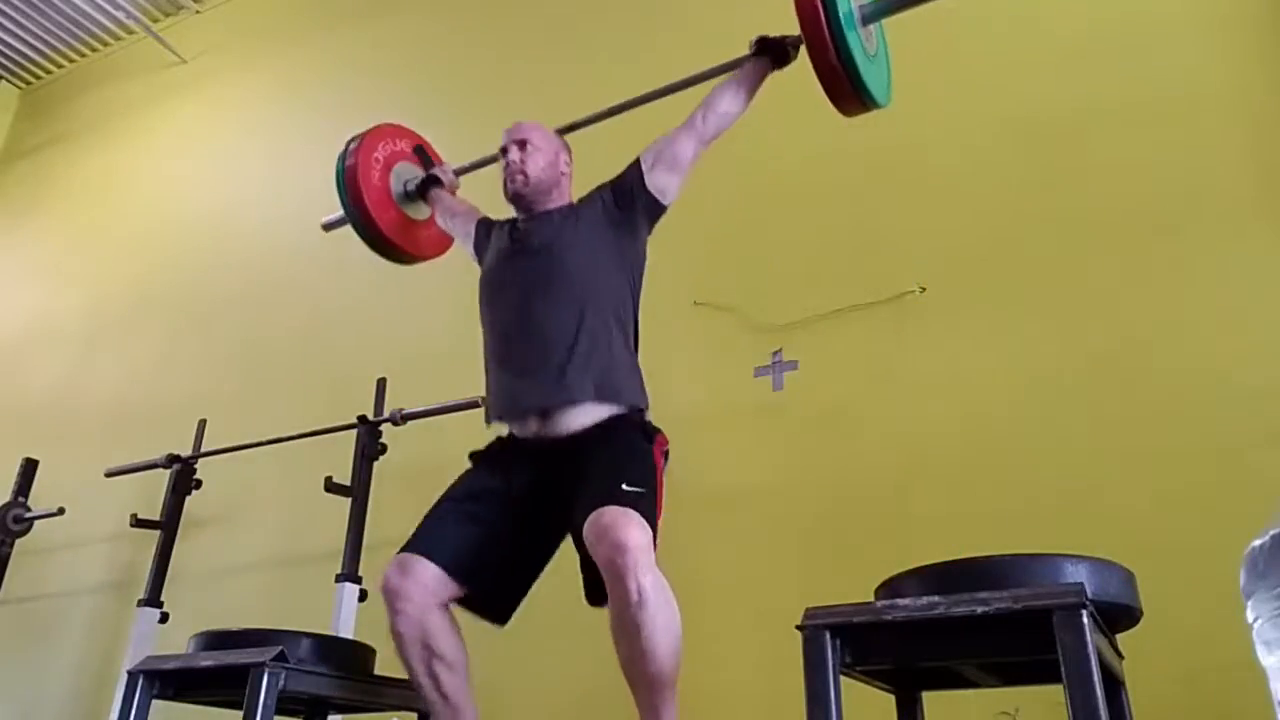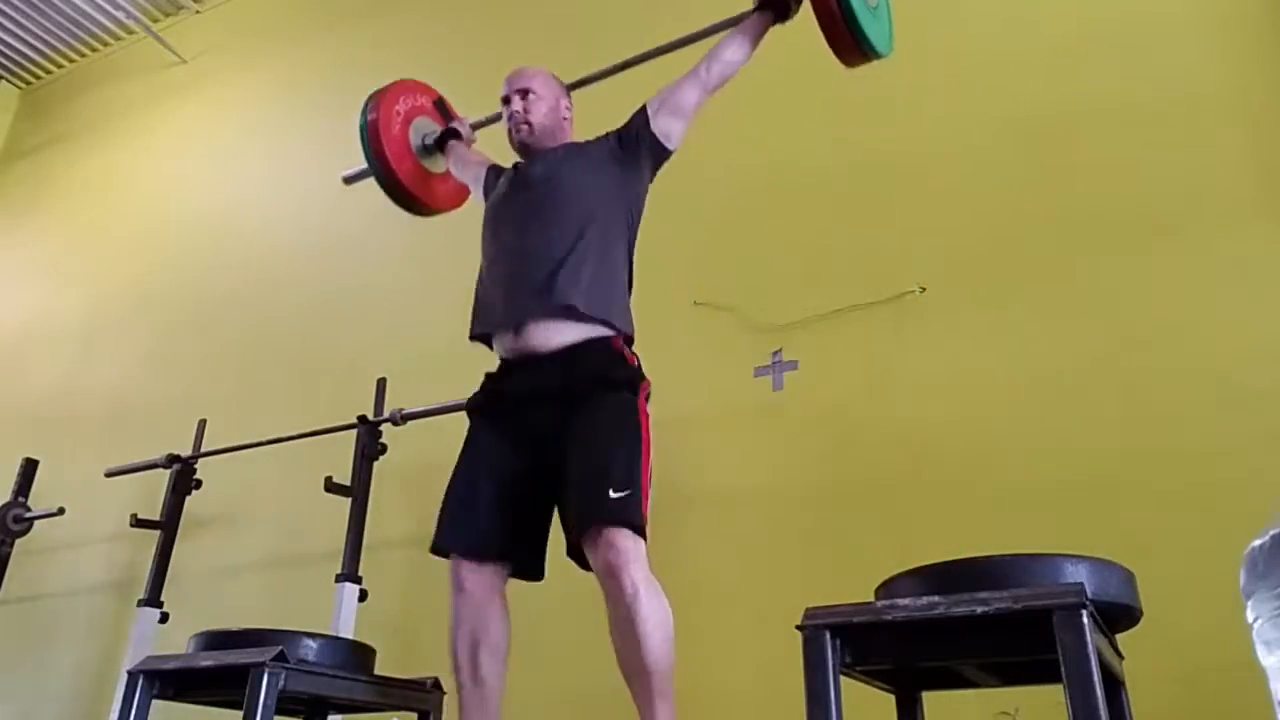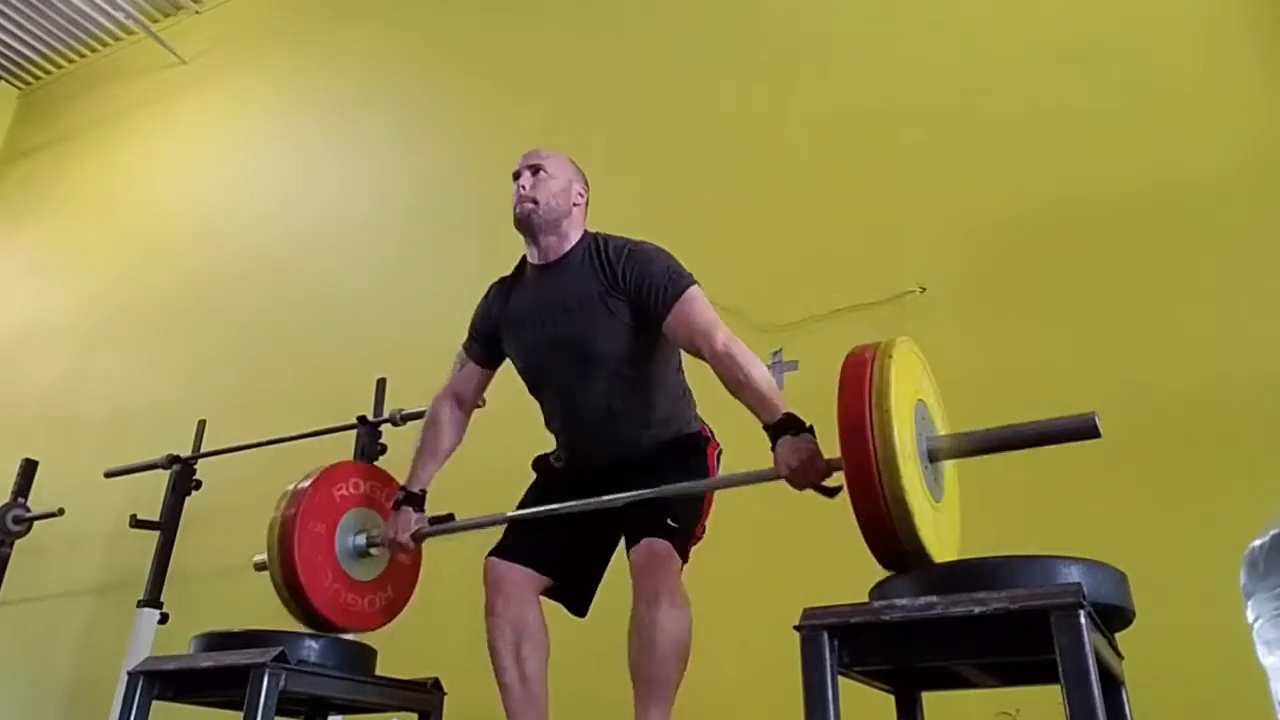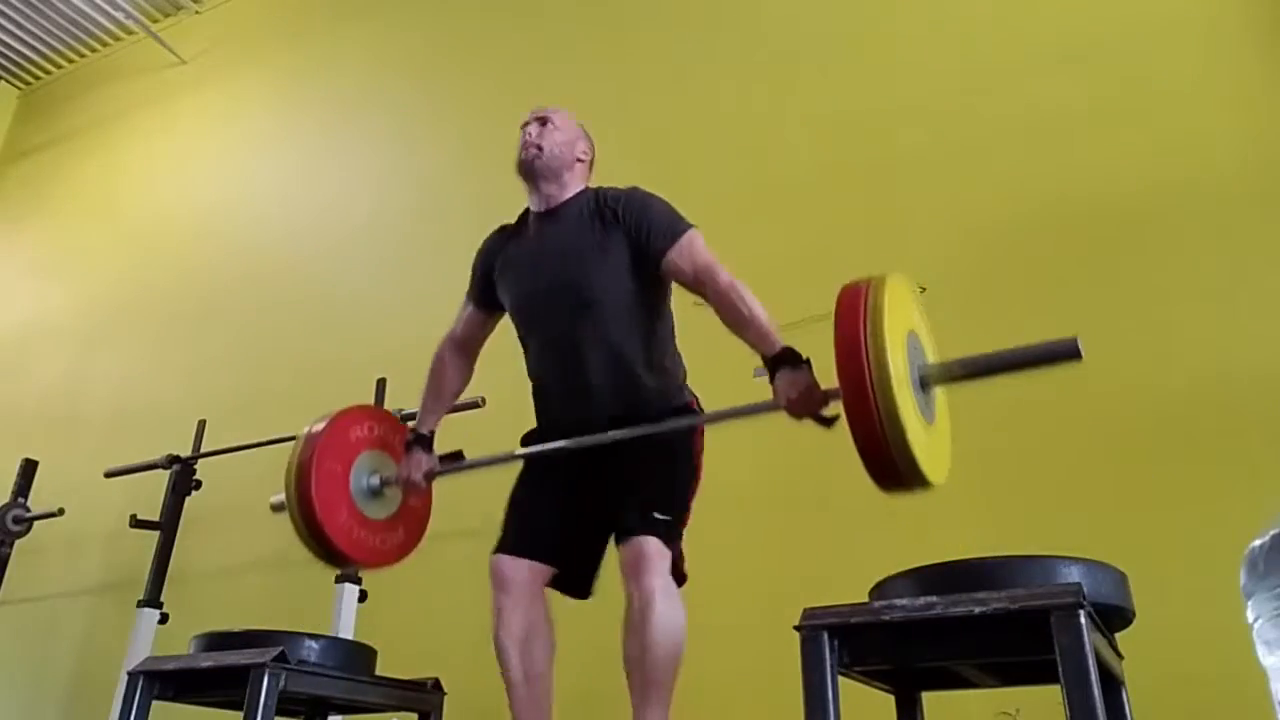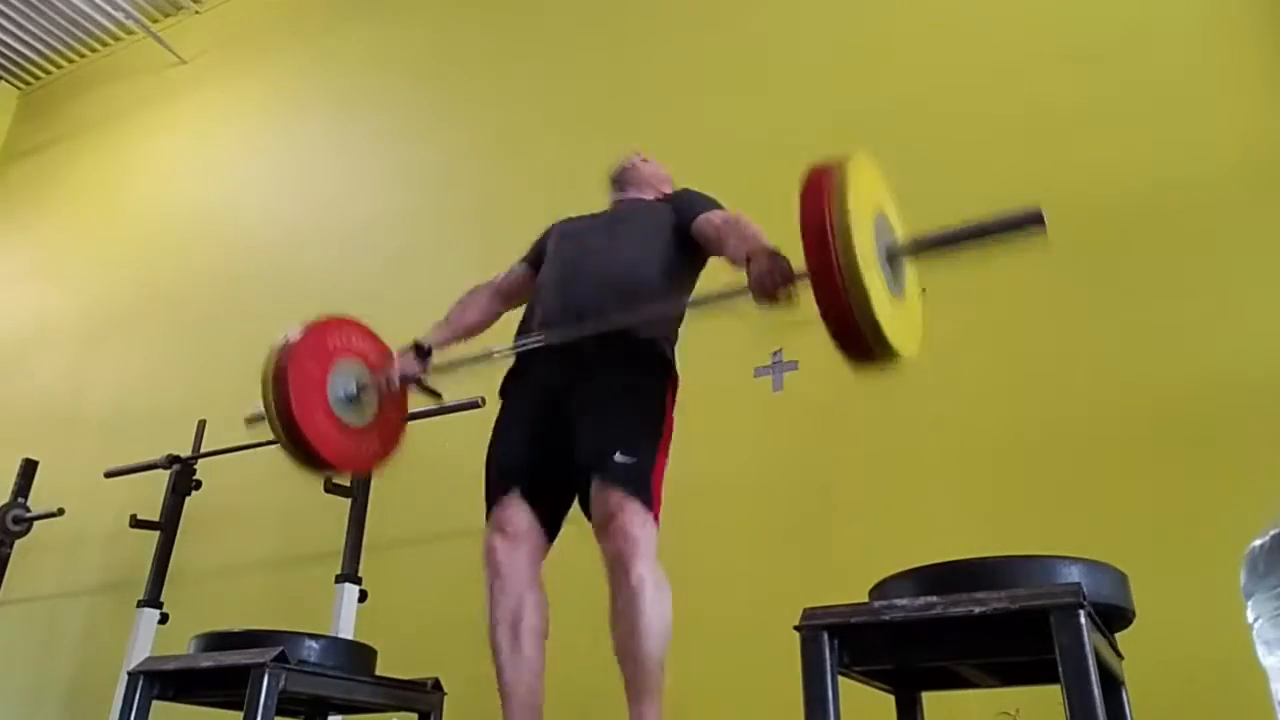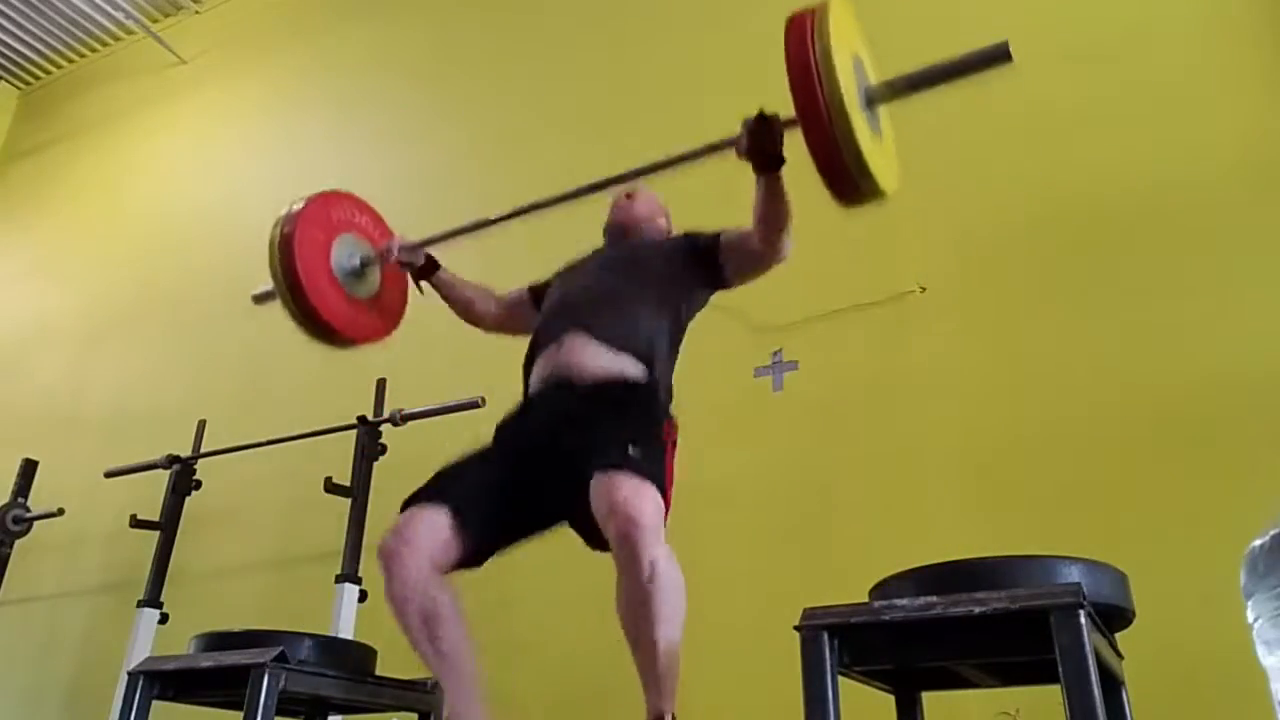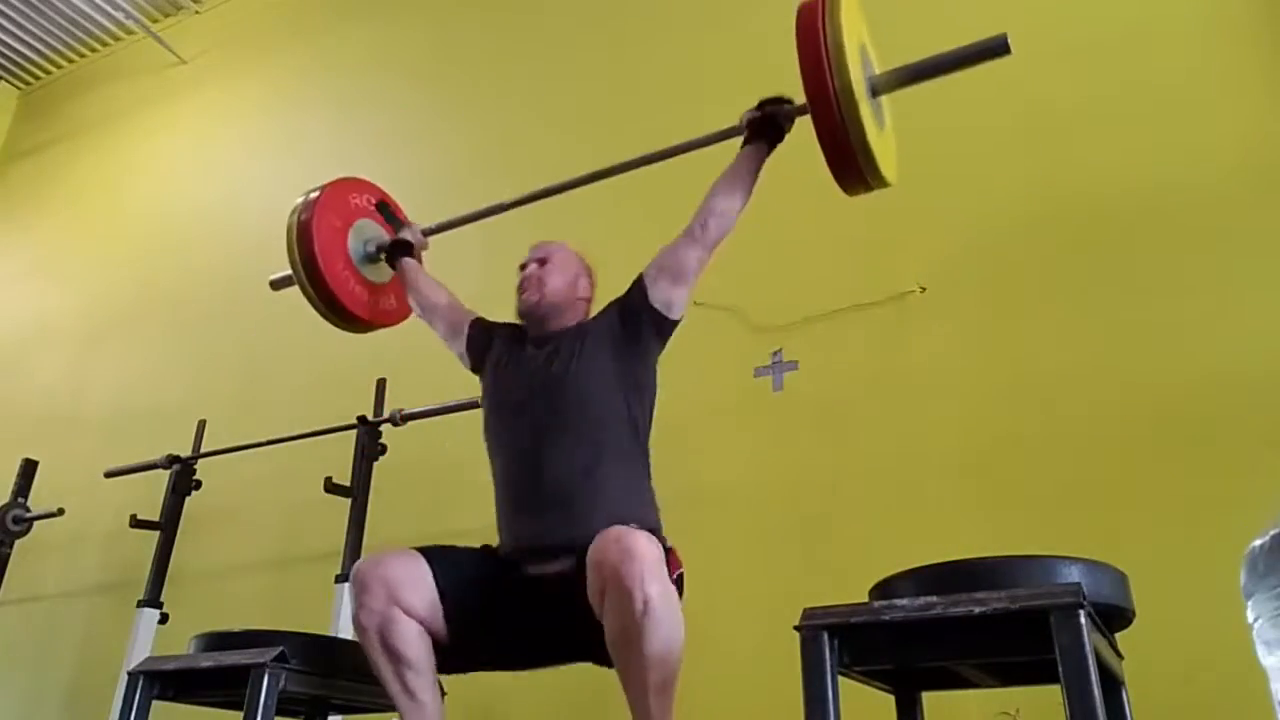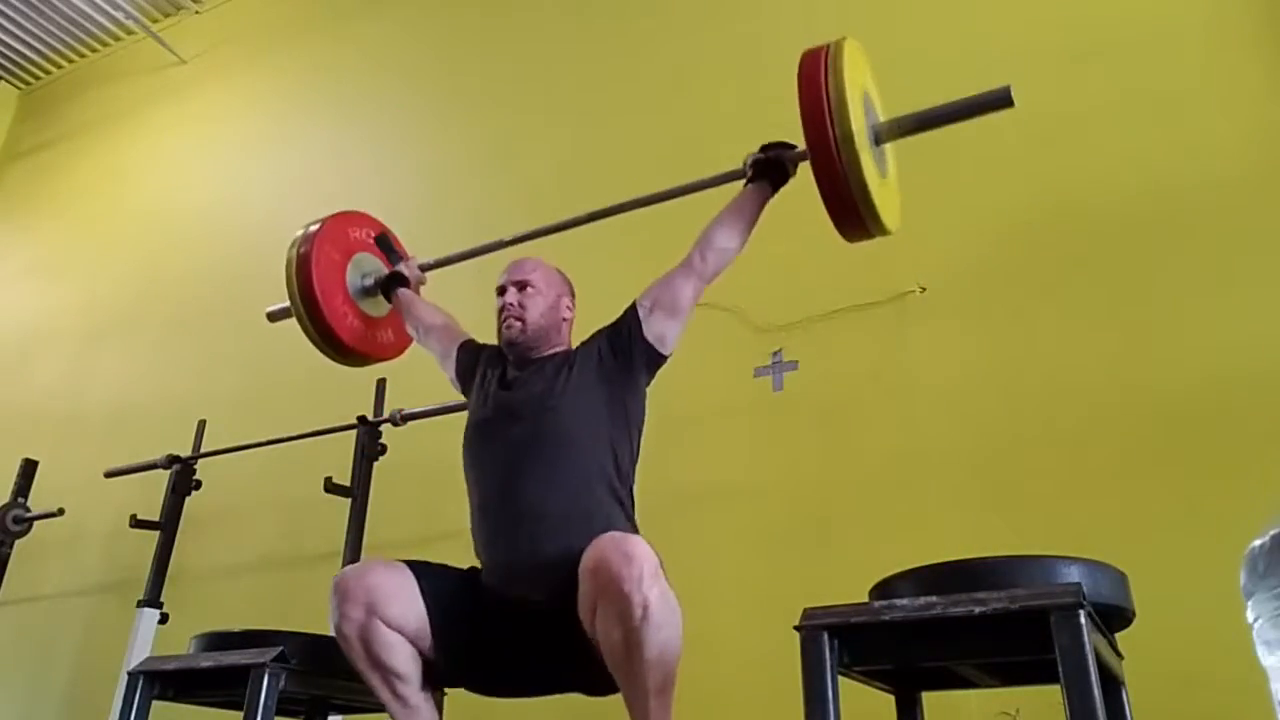
dt=0.2s
person 1, frame 1
left shoulder: (612, 214)
right shoulder: (494, 238)
left elbow: (692, 136)
right elbow: (451, 212)
left wrist: (760, 62)
left hip: (605, 437)
right hip: (517, 452)
left knee: (623, 552)
right knee: (409, 583)
person 1, frame 2
left shoulder: (614, 159)
right shoulder: (505, 186)
left elbow: (692, 89)
left hip: (596, 377)
right hip: (512, 392)
left knee: (618, 558)
right knee: (472, 574)
person 1, frame 3
left shoulder: (629, 265)
right shoulder: (502, 301)
left elbow: (716, 346)
right elbow: (455, 403)
left wrist: (785, 430)
right wrist: (412, 496)
left hip: (667, 456)
right hip: (580, 467)
left knee: (655, 566)
right knee: (506, 577)
person 1, frame 4
left shoulder: (626, 212)
right shoulder: (500, 250)
left elbow: (714, 282)
right elbow: (457, 347)
left wrist: (783, 361)
right wrist: (421, 437)
left hip: (652, 427)
right hip: (563, 437)
left knee: (646, 562)
right knee: (513, 578)
person 1, frame 5
left shoulder: (679, 209)
right shoulder: (565, 232)
left elbow: (729, 230)
right elbow: (493, 294)
left wrist: (763, 257)
right wrist: (422, 348)
left hip: (626, 364)
right hip: (539, 373)
left knee: (627, 543)
right knee: (508, 550)
person 1, frame 6
left shoulder: (680, 255)
right shoulder: (572, 276)
left elbow: (766, 248)
right elbow: (494, 310)
left wrist: (768, 167)
right wrist: (425, 270)
left hip: (618, 406)
right hip: (534, 420)
left knee: (635, 523)
right knee: (409, 545)
person 1, frame 7
left shoulder: (621, 334)
right shoulder: (498, 349)
left elbow: (702, 235)
right elbow: (439, 311)
left wrist: (759, 144)
right wrist: (404, 258)
left hip: (609, 591)
right hip: (518, 585)
left knee: (624, 561)
right knee: (379, 582)
person 1, frame 8
left shoulder: (610, 363)
right shoulder: (483, 373)
left elbow: (698, 268)
right elbow: (433, 330)
left wrist: (764, 183)
left hip: (596, 615)
right hip: (498, 619)
left knee: (623, 563)
right knee: (360, 591)
